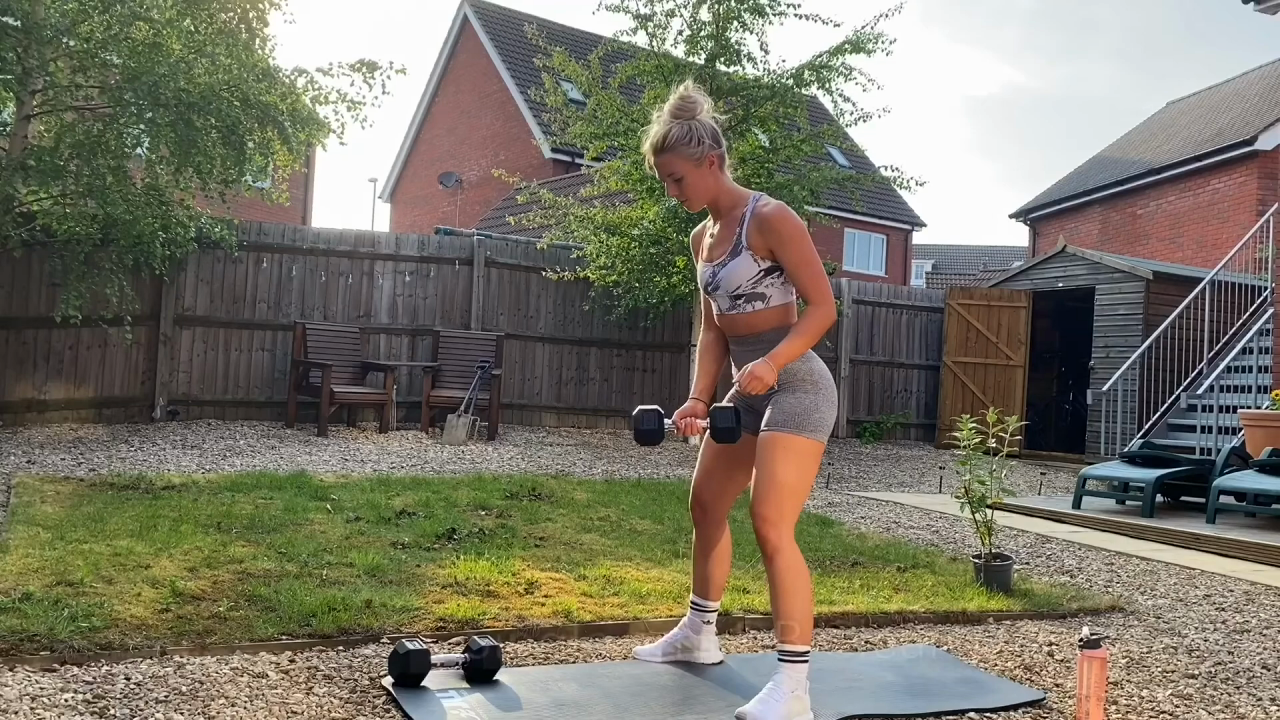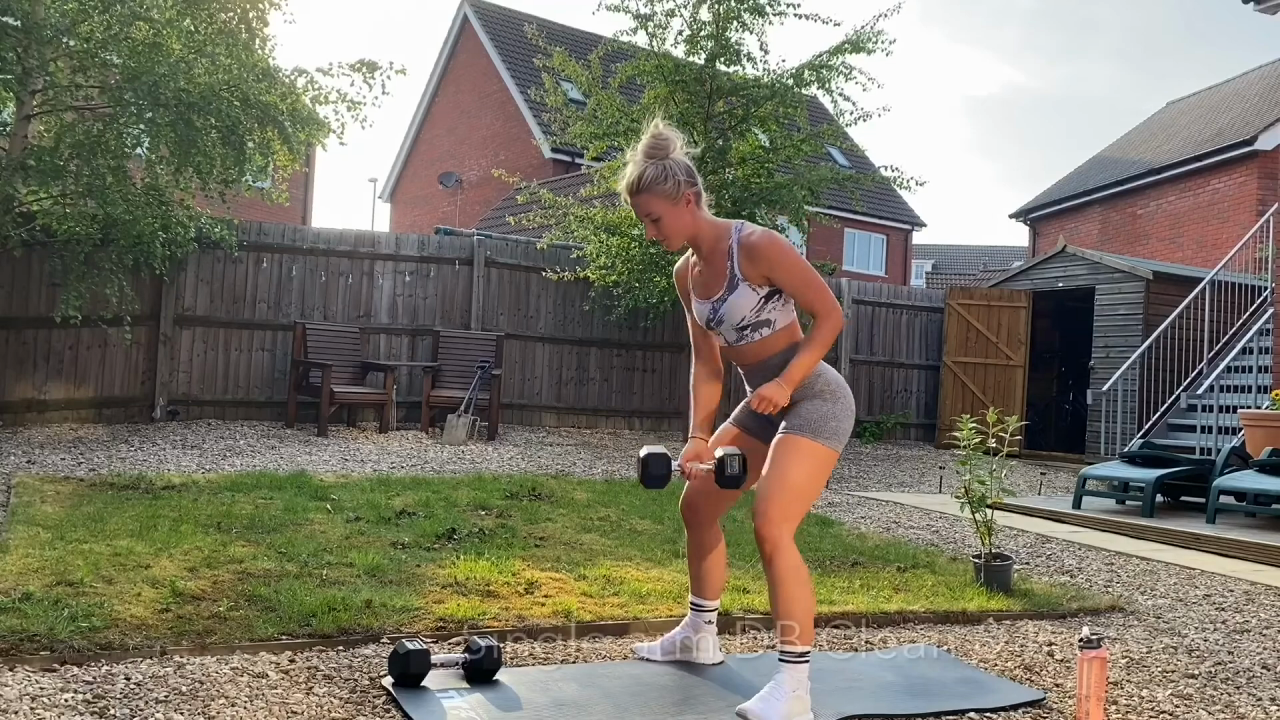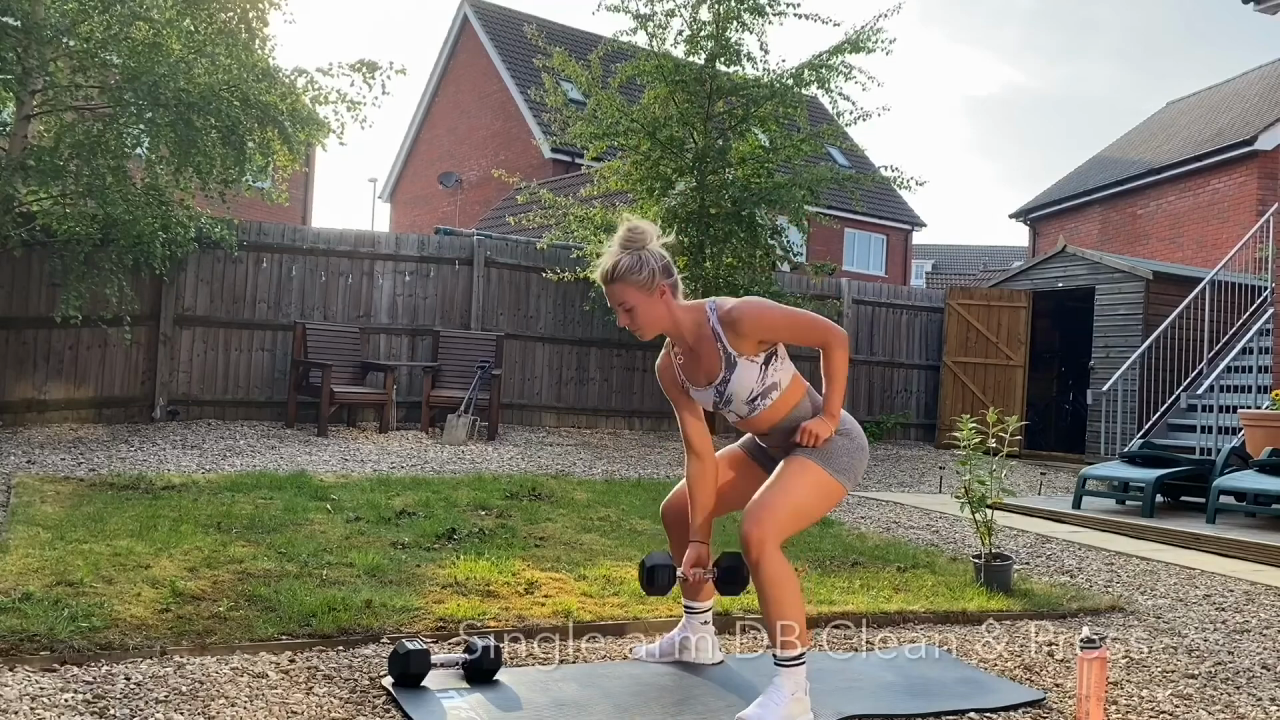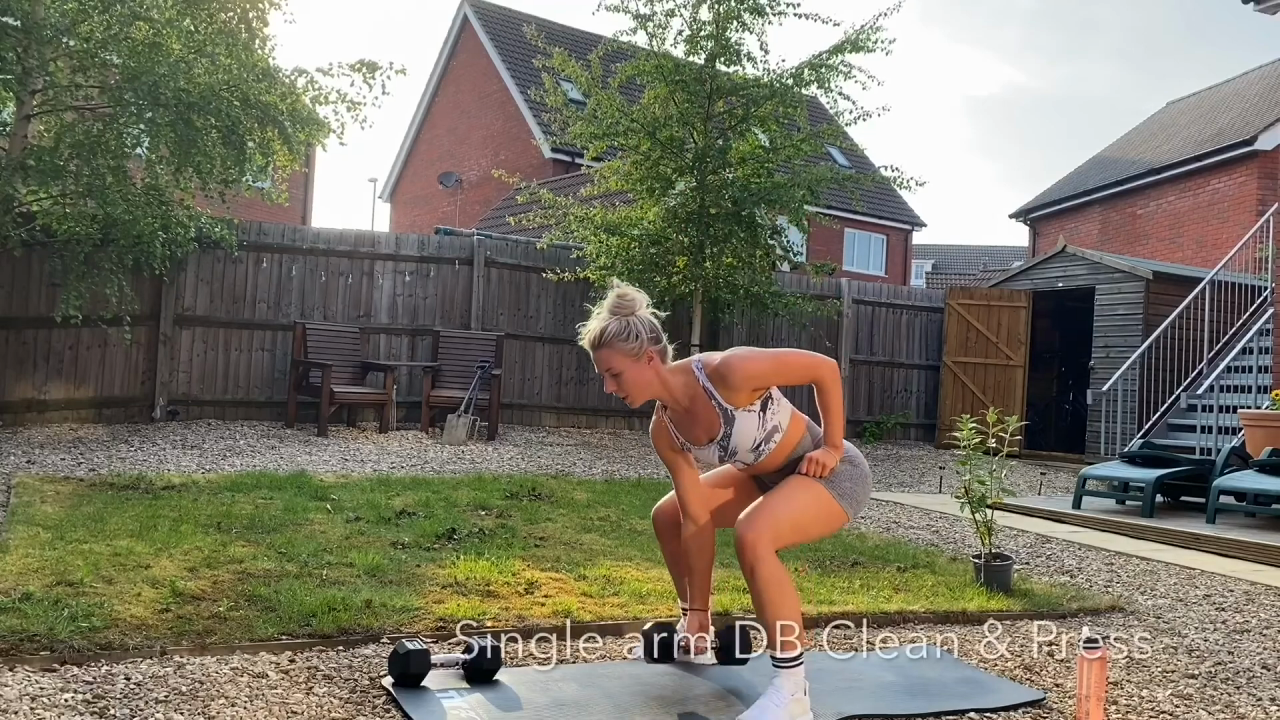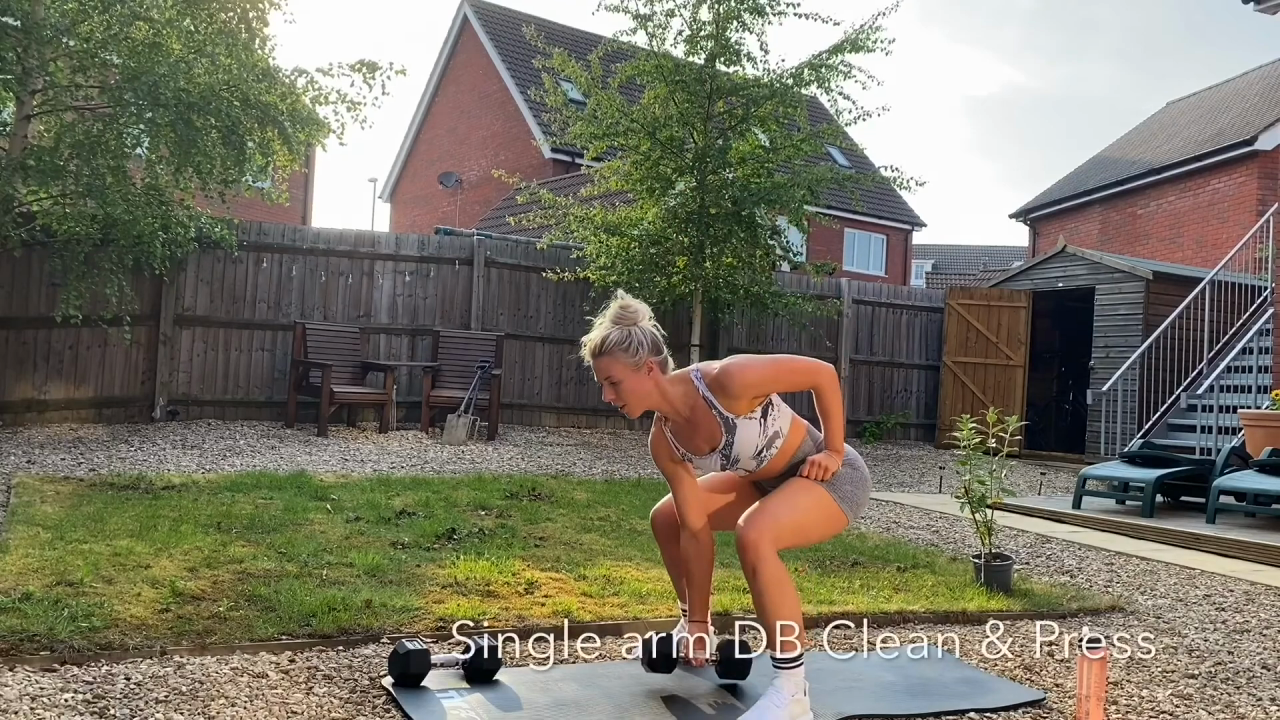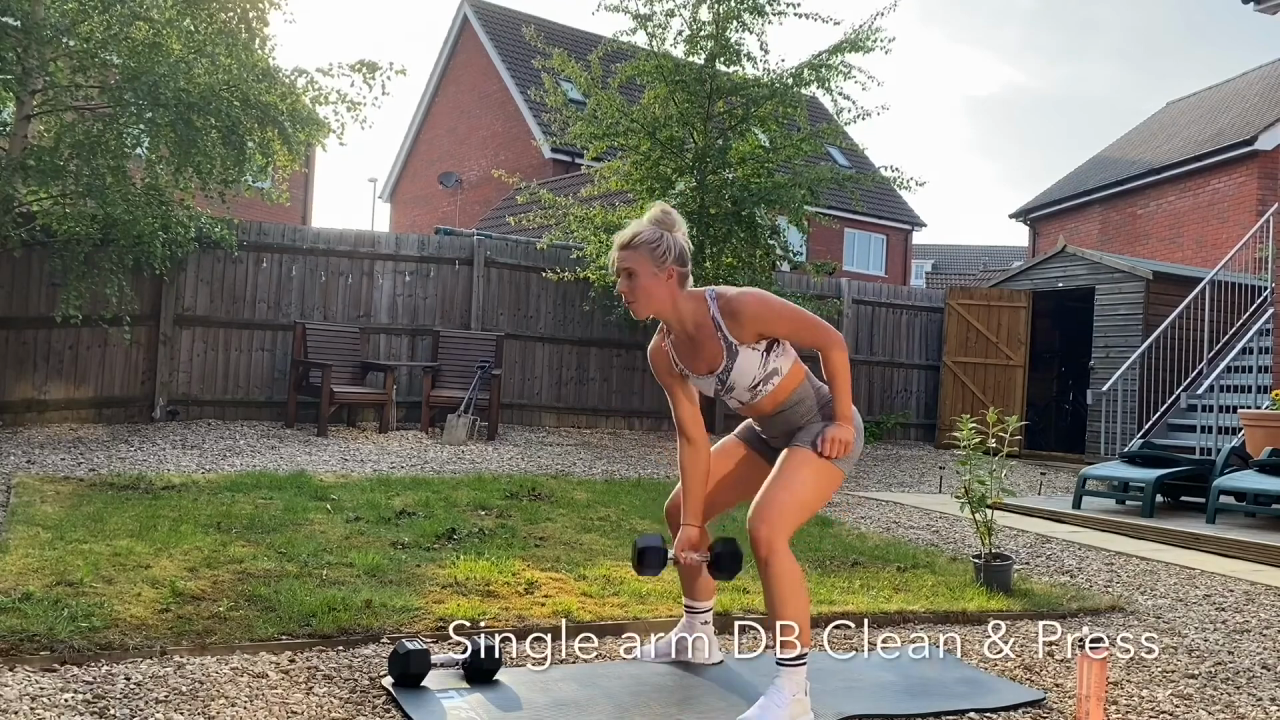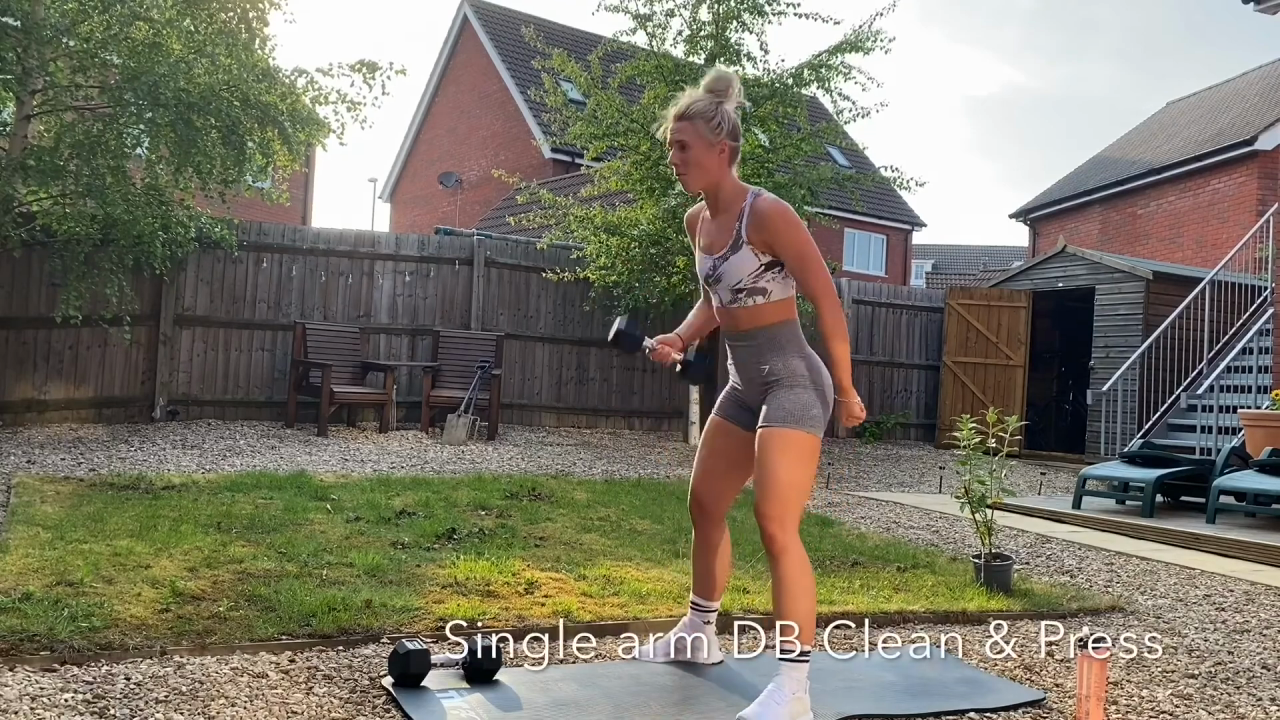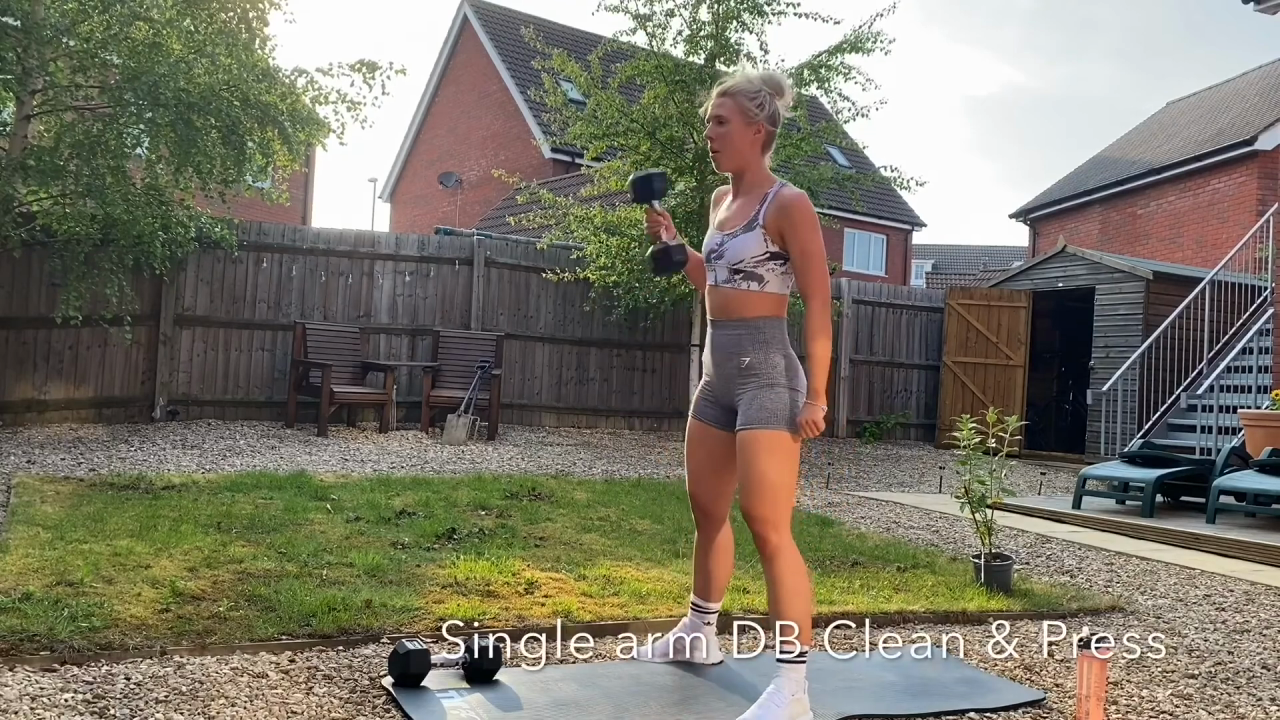
dt=0.2s
person 1, frame 1
left shoulder: (770, 218)
right shoulder: (703, 237)
left elbow: (823, 307)
left wrist: (771, 363)
right wrist: (699, 397)
left hip: (796, 386)
right hip: (745, 392)
left knee: (771, 527)
right knee: (705, 508)
right ankle: (699, 634)
person 1, frame 2
left shoulder: (757, 244)
right shoulder: (687, 273)
left elbow: (831, 315)
right elbow: (707, 362)
left wrist: (787, 381)
right wrist: (700, 437)
left hip: (813, 398)
right hip: (761, 404)
left knee: (771, 528)
right knee: (697, 504)
right ankle: (699, 635)
person 1, frame 3
left shoulder: (738, 317)
right shoulder: (670, 365)
left elbow: (836, 339)
right elbow: (700, 451)
left wrist: (829, 415)
right wrist: (698, 542)
left hip: (830, 443)
right hip: (770, 447)
left knee: (757, 533)
right knee: (677, 511)
right ankle: (697, 635)
person 1, frame 4
left shoulder: (728, 371)
right shoulder: (664, 430)
left elbow: (826, 369)
right elbow: (695, 517)
left wrist: (832, 445)
right wrist: (697, 610)
left hip: (833, 472)
right hip: (772, 475)
left knee: (753, 536)
right knee: (667, 518)
right ankle: (696, 639)
person 1, frame 5
left shoulder: (727, 380)
right shoulder: (664, 440)
left elbow: (823, 373)
right elbow: (696, 529)
left wrist: (835, 449)
right wrist: (699, 620)
left hip: (832, 475)
right hip: (772, 479)
left knee: (754, 535)
right knee: (665, 519)
right ankle: (692, 634)
person 1, frame 6
left shoulder: (737, 307)
right shoulder: (662, 352)
left elbow: (831, 340)
right elbow: (692, 440)
left wrist: (843, 416)
right wrist: (692, 525)
left hip: (820, 427)
right hip: (767, 432)
left knee: (764, 529)
right knee: (678, 510)
right ankle: (698, 632)
person 1, frame 7
left shoulder: (767, 212)
right shoulder: (697, 220)
left elbow: (826, 299)
left wrist: (845, 387)
right wrist: (677, 339)
left hip: (792, 379)
right hip: (743, 384)
left knee: (776, 528)
right knee: (705, 507)
right ankle: (700, 633)
person 1, frame 8
left shoulder: (788, 204)
right shoulder: (723, 199)
left elbow: (818, 303)
left wrist: (814, 392)
right wrist: (672, 243)
left hip: (767, 374)
right hip: (717, 375)
left knee: (767, 527)
right knee: (707, 512)
right ankle: (699, 634)
